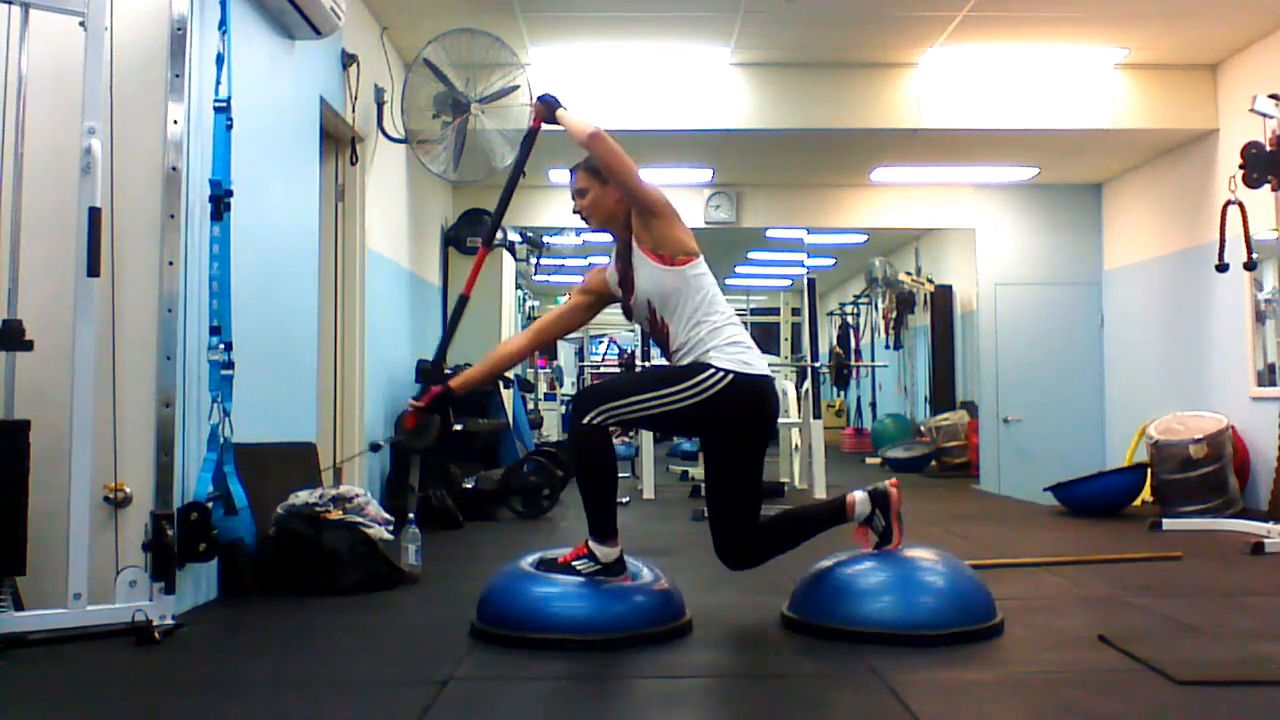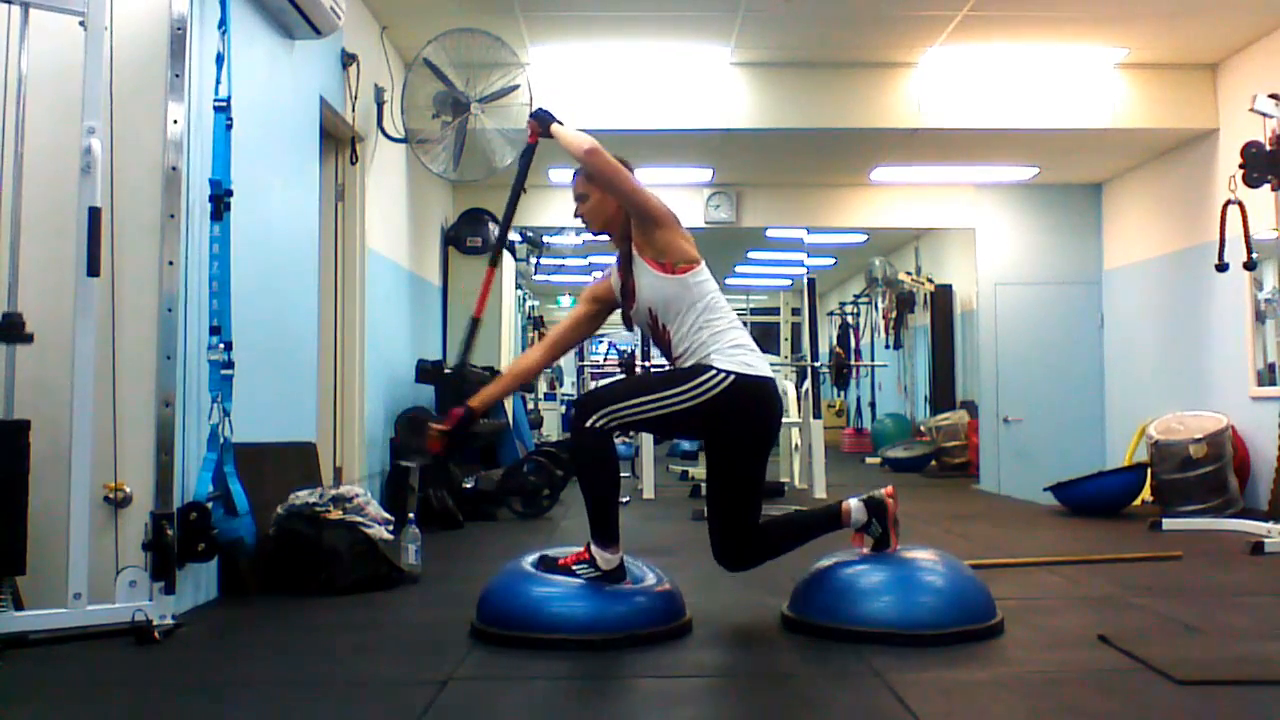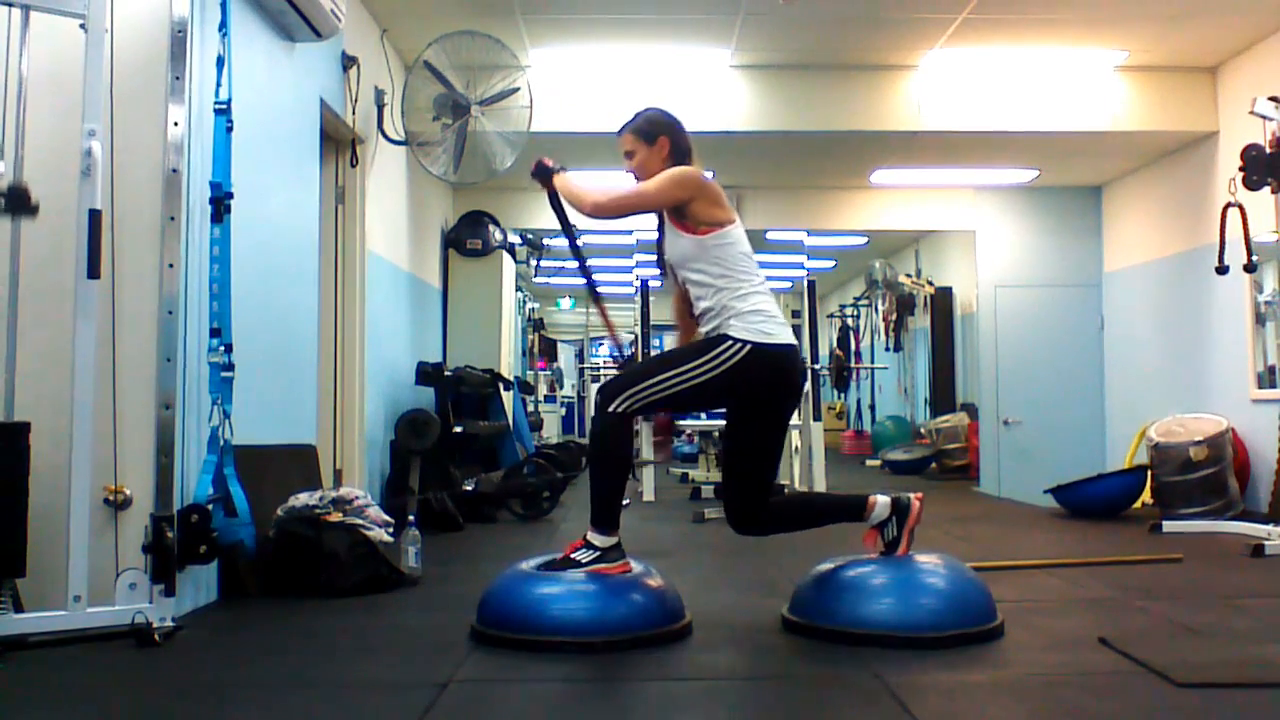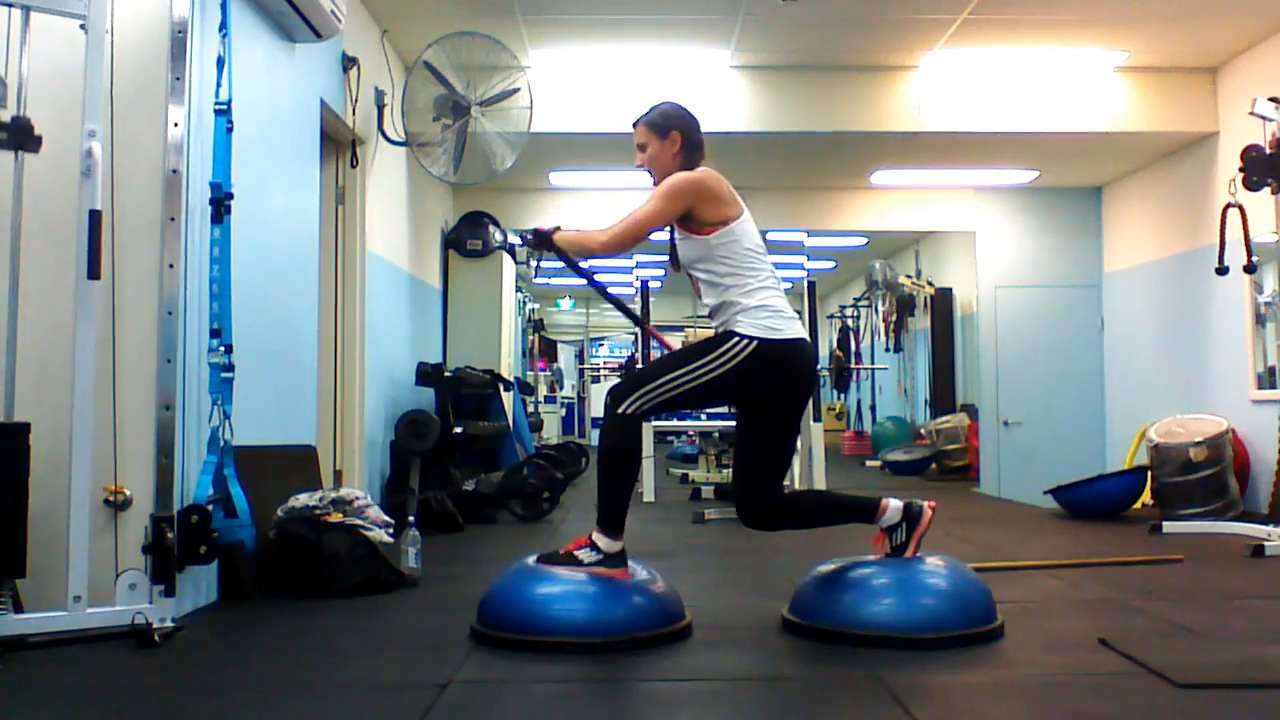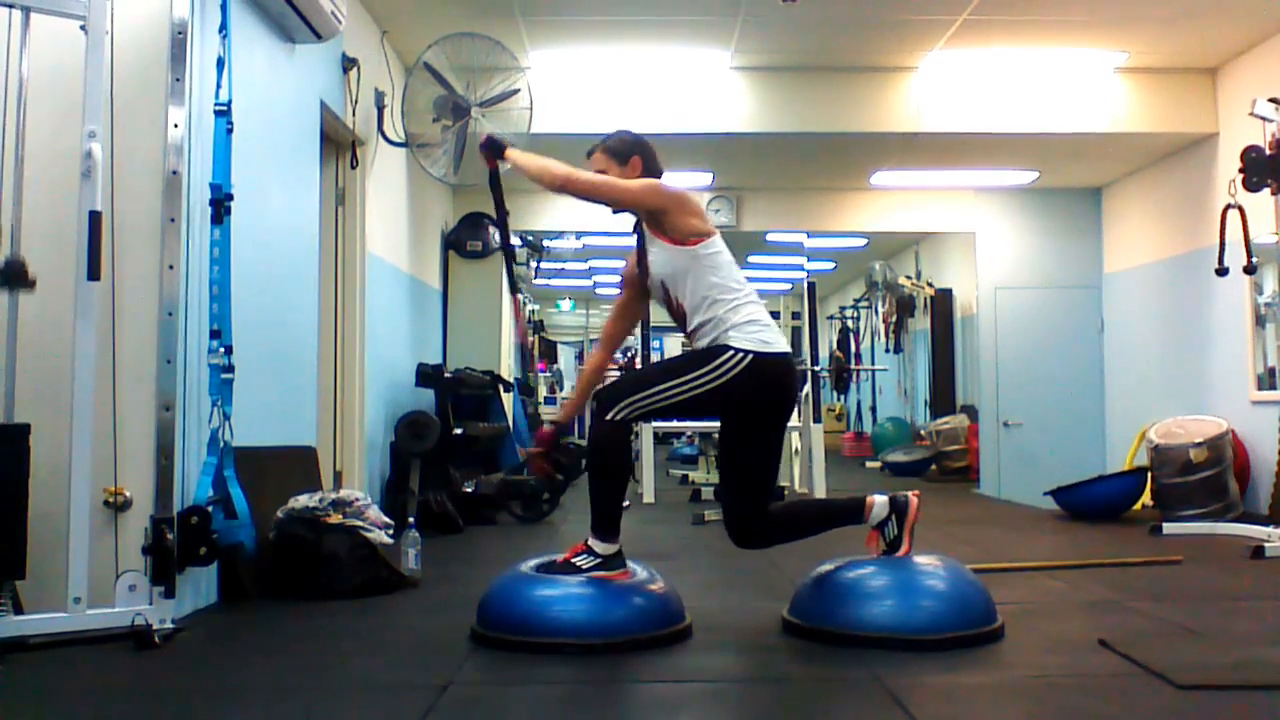
dt=0.5s
person 1, frame 1
left shoulder: (655, 220)
right shoulder: (606, 281)
left elbow: (597, 139)
right elbow: (527, 340)
left wrist: (556, 113)
right wrist: (450, 388)
left hip: (734, 382)
right hip: (734, 395)
left knee: (588, 410)
right knee: (740, 549)
left ankle: (604, 553)
right ankle: (864, 503)
person 1, frame 2
left shoulder: (656, 228)
right shoulder: (609, 288)
left elbow: (593, 155)
right elbow: (541, 352)
left wrist: (552, 126)
right wrist: (469, 410)
left hip: (737, 385)
right hip: (739, 398)
left knee: (591, 414)
right knee: (738, 551)
left ankle: (605, 559)
right ankle: (861, 511)
person 1, frame 3
left shoulder: (689, 183)
right shoulder: (679, 220)
left elbow: (598, 205)
right elbow: (689, 320)
left wrist: (555, 176)
right wrist: (670, 405)
left hip: (751, 348)
right hip: (773, 362)
left knee: (614, 399)
right knee: (748, 513)
left ankle: (602, 545)
right ankle: (887, 509)
person 1, frame 4
left shoulder: (691, 185)
right shoulder: (702, 198)
left elbow: (607, 243)
left wrist: (553, 238)
left hip: (760, 345)
right hip: (787, 354)
left knee: (625, 402)
right knee: (760, 507)
left ankle: (606, 546)
right ankle: (897, 513)
person 1, frame 5
left shoulder: (668, 201)
right shoulder: (638, 263)
left elbow: (568, 177)
right elbow: (604, 348)
left wrist: (508, 153)
right wrist: (560, 422)
left hip: (750, 359)
right hip: (758, 372)
left knee: (612, 406)
right knee: (750, 527)
left ankle: (603, 552)
right ankle: (883, 508)
